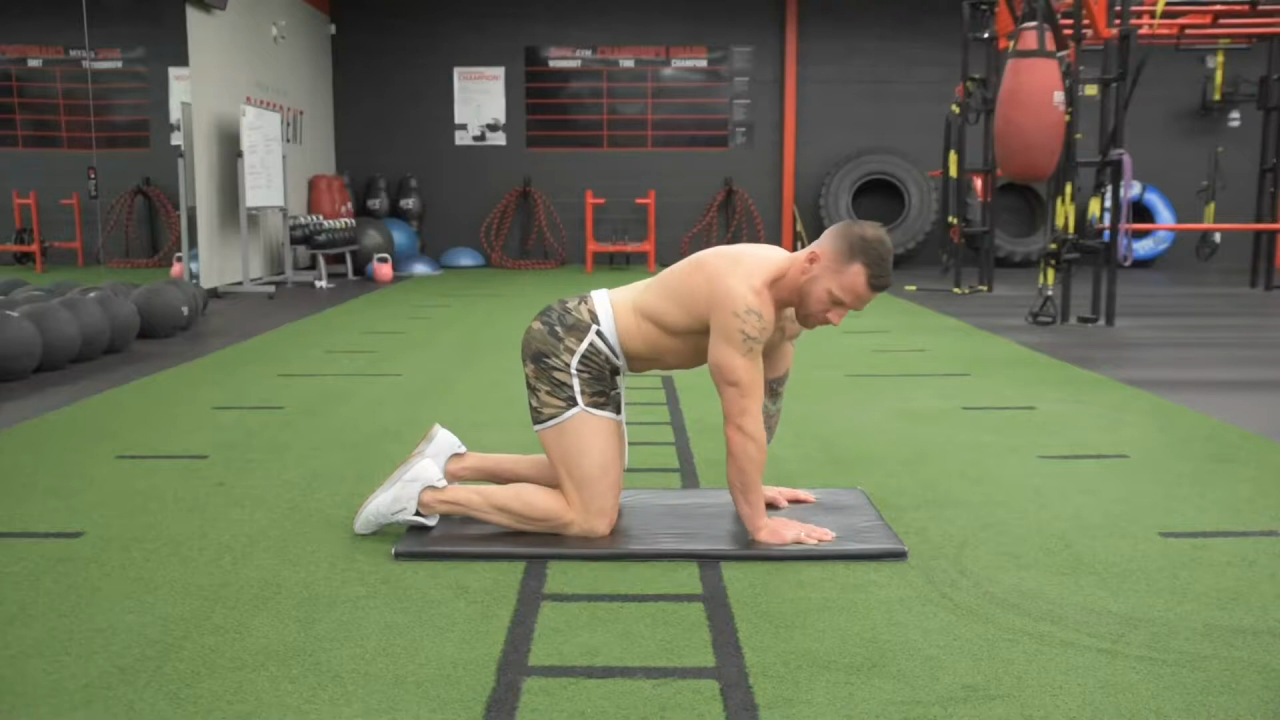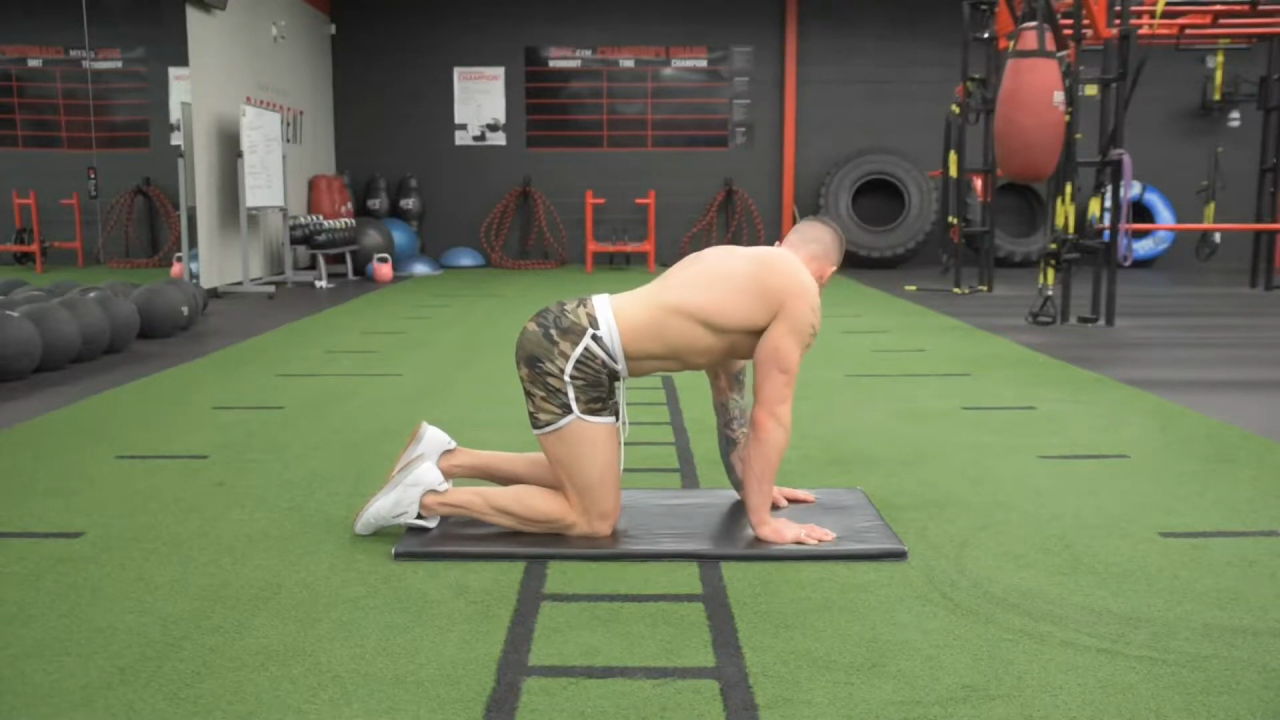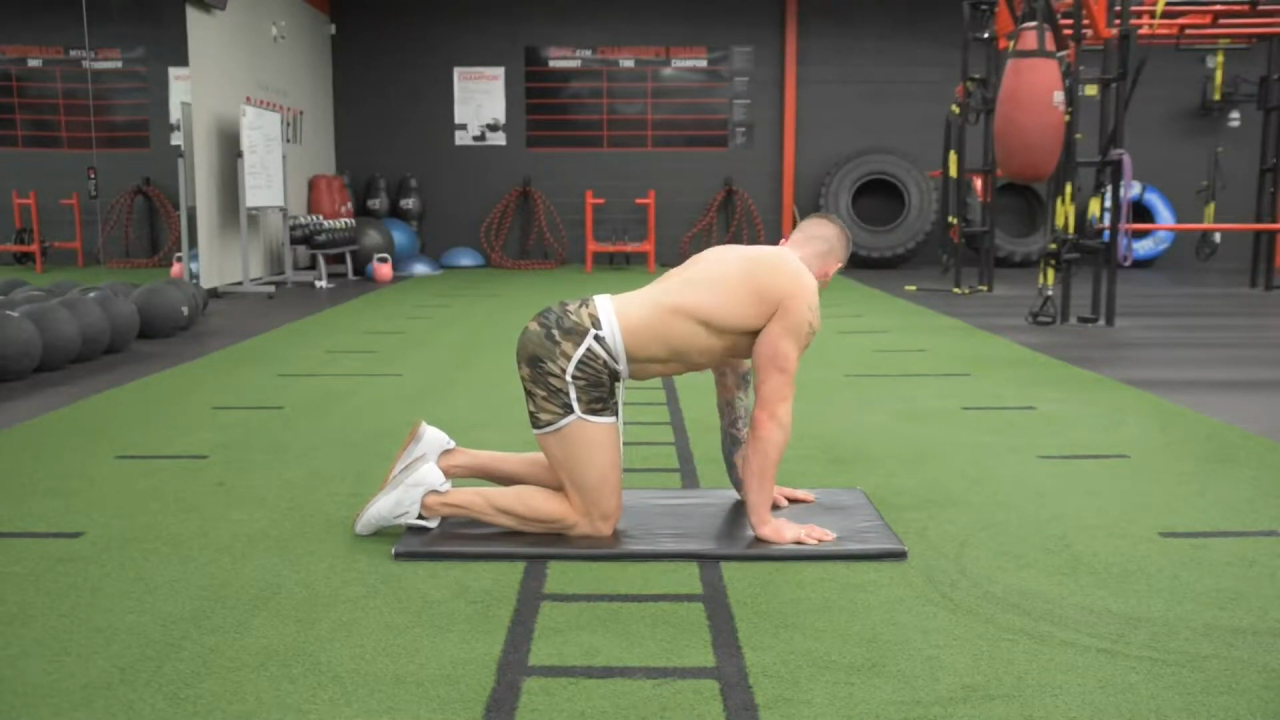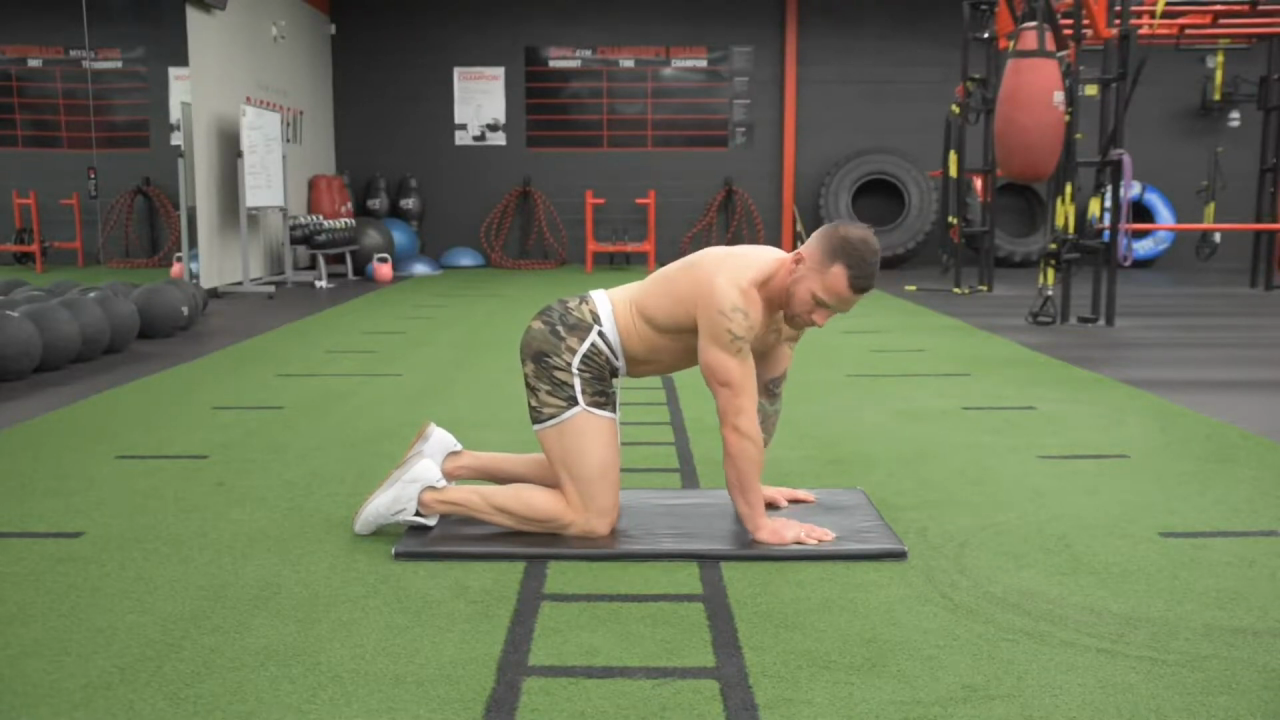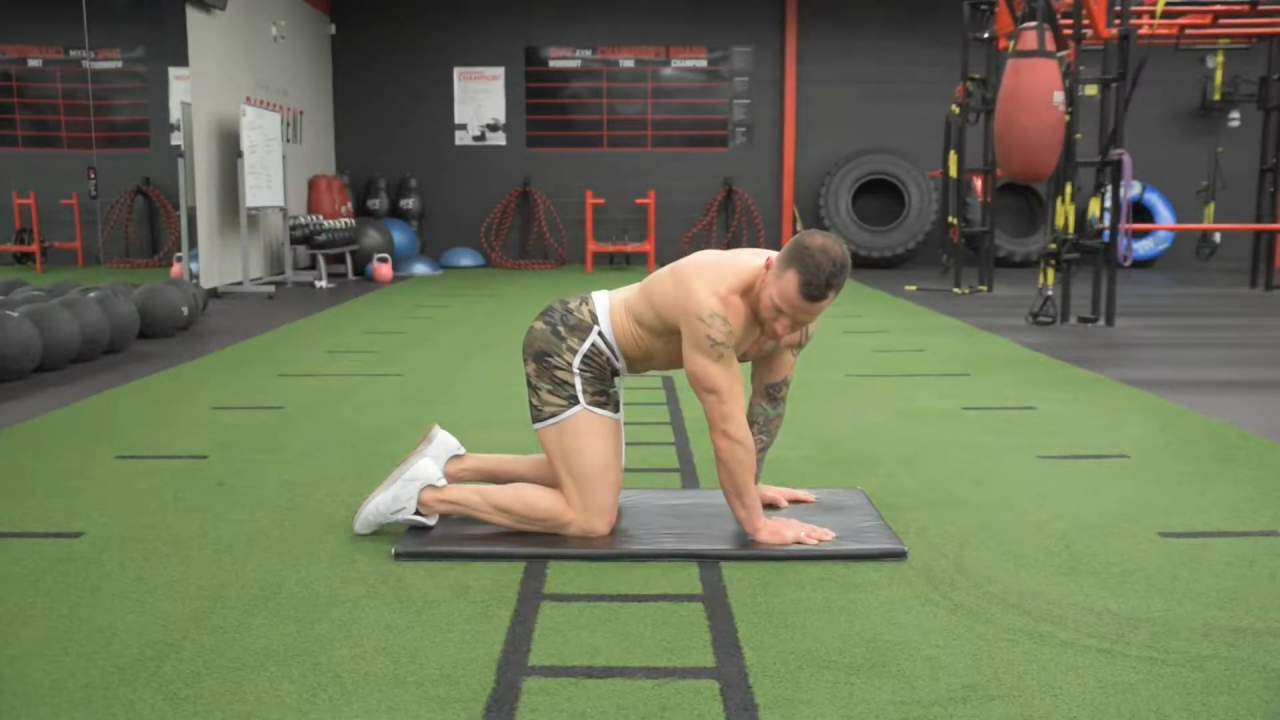
dt=1s
person 1, frame 1
left shoulder: (807, 294)
right shoulder: (746, 297)
left elbow: (769, 398)
right elbow: (742, 422)
left wrist: (751, 484)
right wrist: (759, 522)
left hip: (591, 350)
right hip: (567, 345)
left knee: (592, 479)
right knee: (591, 518)
left ankle: (453, 461)
right ankle: (428, 494)
person 1, frame 2
left shoulder: (748, 267)
right shoulder: (800, 296)
left elbow: (729, 393)
right elbow: (770, 415)
left wrist: (750, 486)
right wrist: (762, 519)
left hip: (566, 336)
right hip: (571, 355)
left knee: (583, 478)
right knee: (594, 520)
left ankle: (445, 459)
right ankle: (428, 496)
person 1, frame 3
left shoulder: (748, 266)
right shoulder: (799, 294)
left elbow: (734, 392)
right elbow: (772, 414)
left wrist: (750, 486)
right wrist: (762, 519)
left hip: (568, 335)
right hip: (573, 356)
left knee: (582, 477)
right knee: (594, 520)
left ankle: (443, 458)
right ankle: (428, 497)
person 1, frame 4
left shoulder: (791, 296)
right shoulder: (734, 297)
left elbow: (767, 399)
right elbow: (738, 424)
left wrist: (749, 486)
right wrist: (758, 523)
left hip: (584, 348)
right hip: (567, 346)
left knee: (583, 478)
right knee: (593, 518)
left ankle: (450, 460)
right ankle: (427, 494)
person 1, frame 5
left shoulder: (796, 303)
right shoulder: (715, 302)
left elbow: (769, 404)
right elbow: (728, 428)
left wrist: (750, 485)
right wrist: (756, 523)
left hip: (591, 352)
right hip: (566, 345)
left knee: (588, 479)
right knee: (592, 519)
left ankle: (453, 463)
right ankle: (426, 494)
